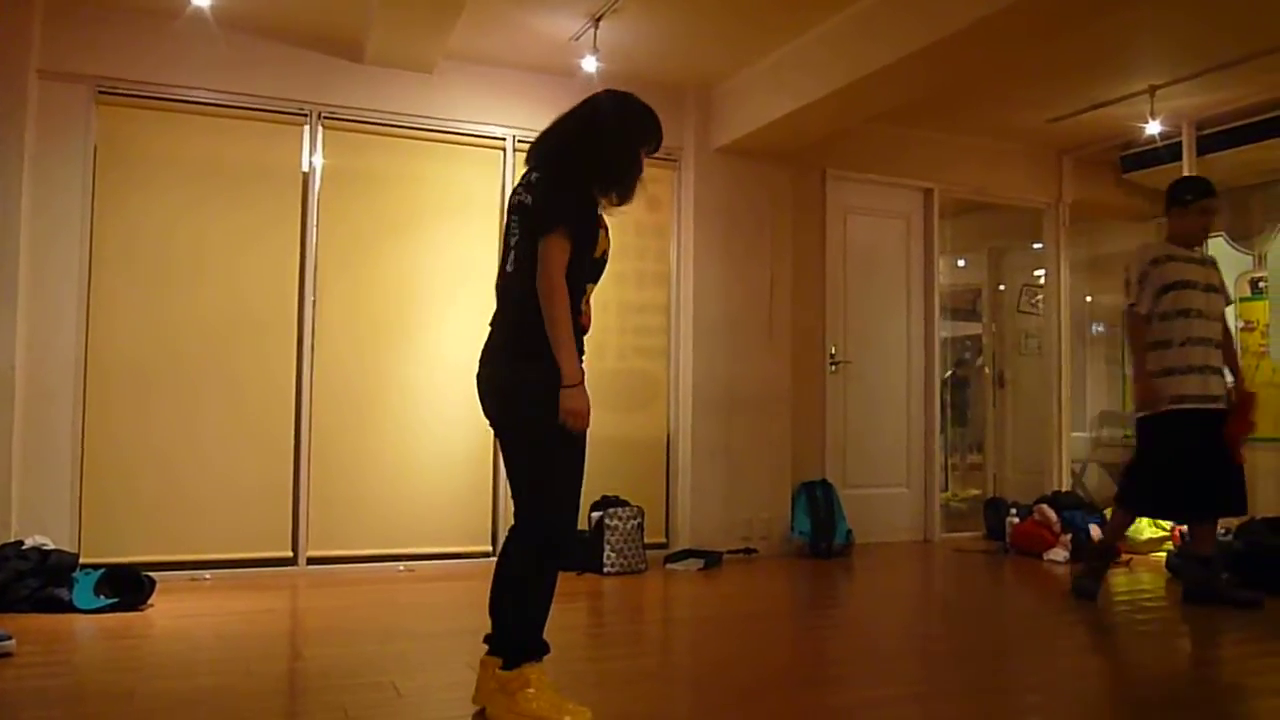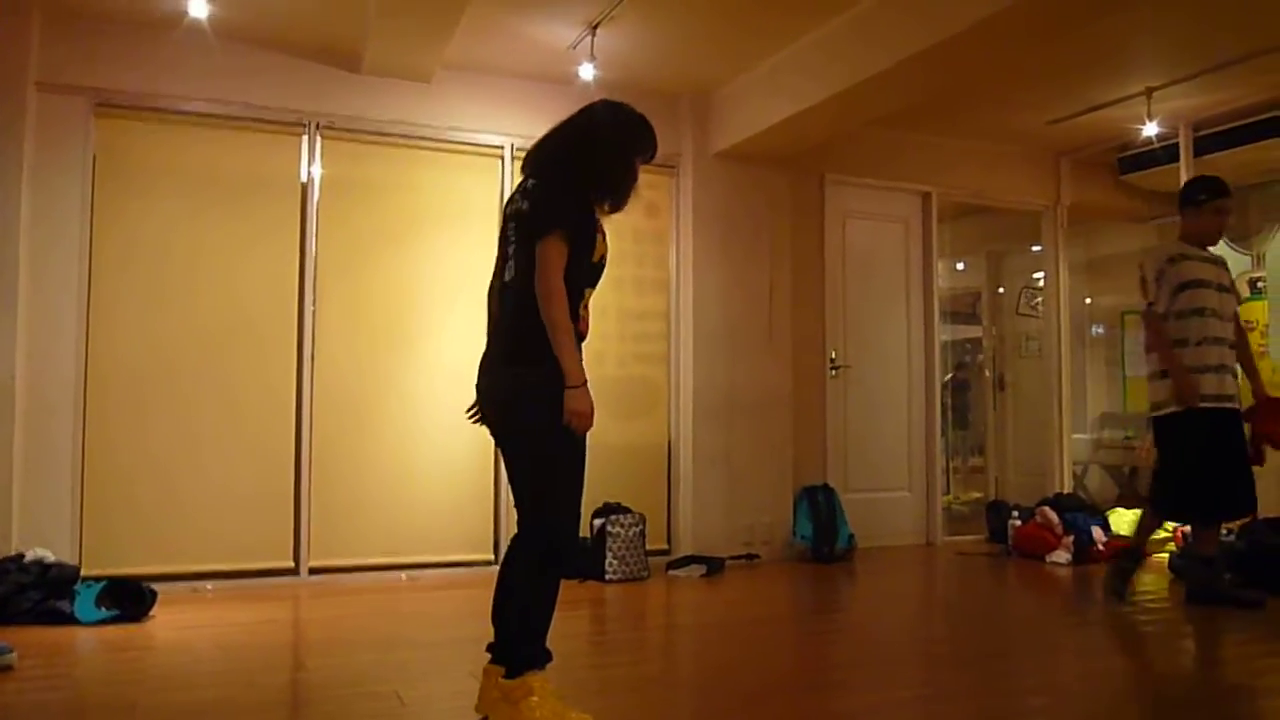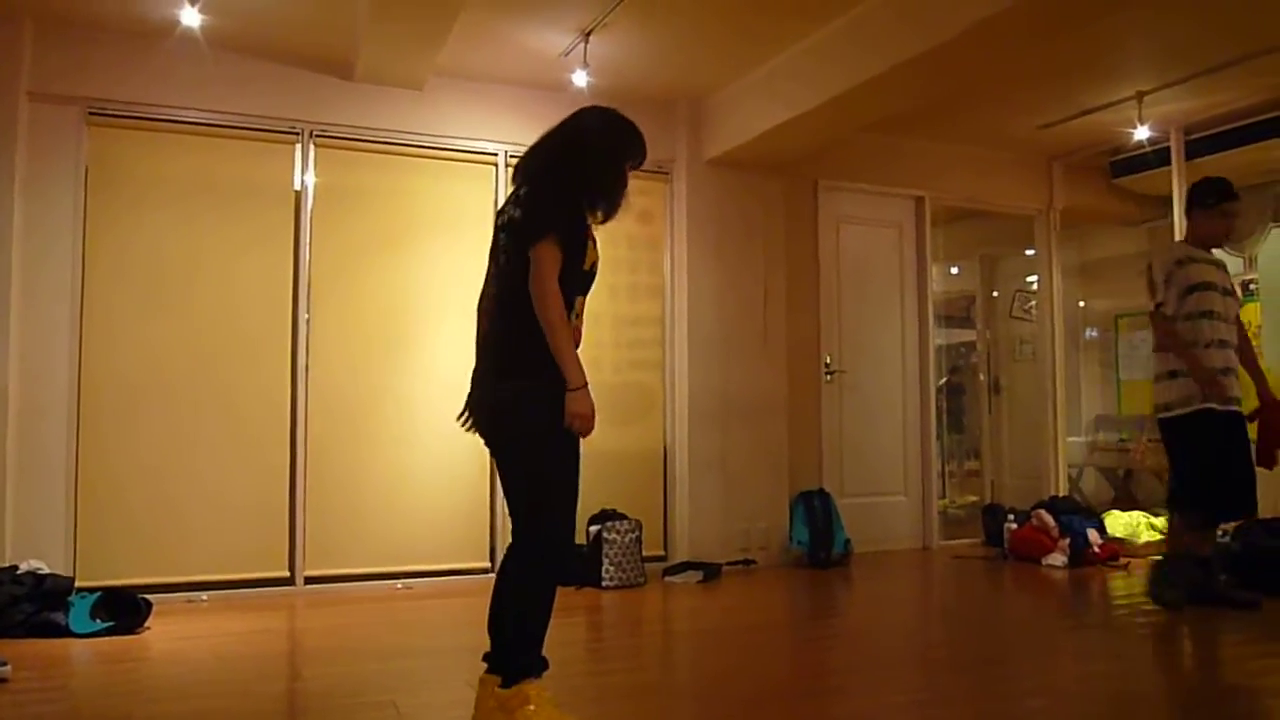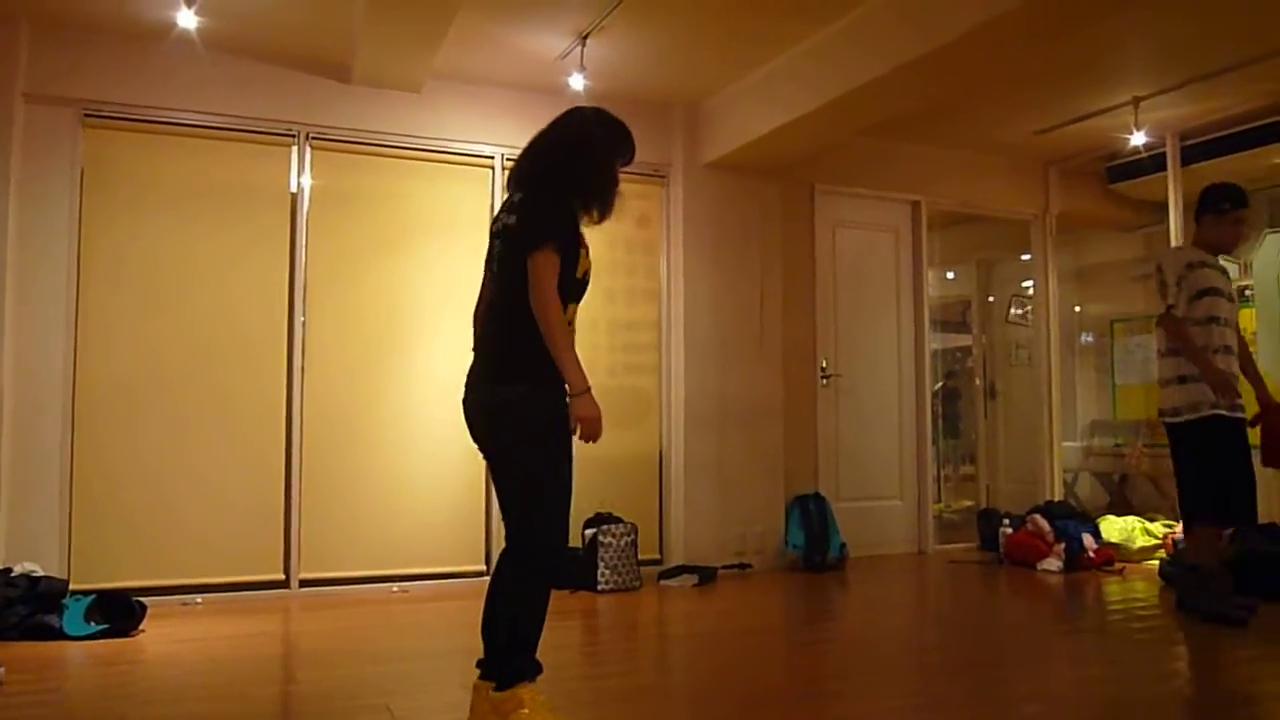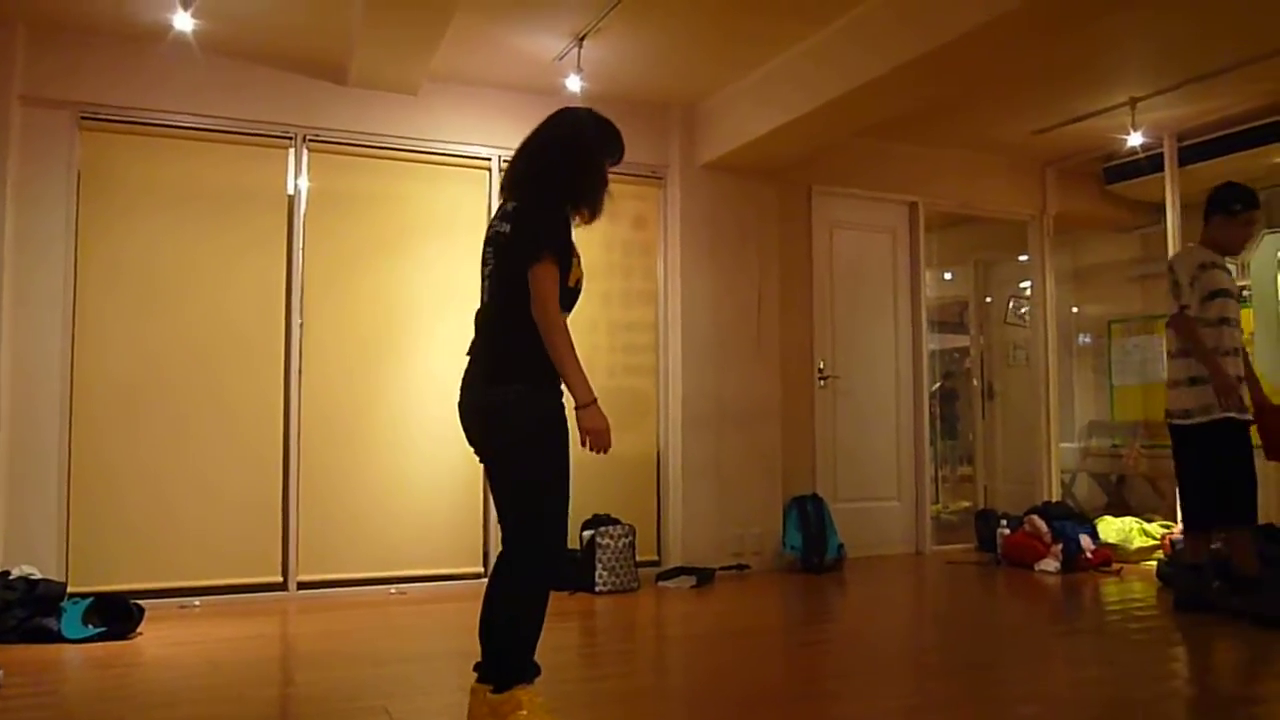
dt=0.1s
person 1, frame 1
left shoulder: (539, 181)
right shoulder: (570, 182)
right elbow: (551, 279)
right wrist: (570, 378)
left hip: (506, 369)
right hip: (536, 375)
left knee: (535, 522)
right knee: (551, 524)
left ankle: (500, 667)
person 1, frame 2
left shoulder: (530, 190)
right shoulder: (567, 188)
left elbow: (501, 288)
right elbow: (550, 283)
right wrist: (575, 380)
left hip: (508, 377)
right hip: (538, 381)
left knee: (536, 530)
right knee: (553, 533)
person 1, frame 3
left shoulder: (522, 199)
right shoulder: (559, 195)
left elbow: (491, 298)
right elbow: (545, 288)
left wrist: (487, 381)
right wrist: (575, 383)
left hip: (501, 385)
right hip: (533, 388)
left knee: (531, 538)
right knee: (548, 540)
person 1, frame 4
left shoulder: (518, 207)
right shoulder: (552, 203)
right elbow: (544, 300)
right wrist: (580, 391)
left hip: (493, 391)
right hip: (525, 395)
left knee: (525, 542)
right knee: (542, 544)
person 1, frame 5
left shoulder: (513, 212)
right shoulder: (545, 209)
right elbow: (545, 310)
right wrist: (586, 399)
left hip: (488, 394)
right hip: (522, 398)
left knee: (523, 545)
right knee: (540, 547)
person 2, frame 1
left shoulder: (1209, 265)
right shoulder: (1150, 259)
left elbow: (1221, 328)
right elbow: (1136, 321)
left wrist: (1238, 379)
right wrist: (1142, 377)
left hip: (1210, 394)
right hip: (1163, 396)
left knee: (1213, 485)
right knee: (1147, 483)
left ankle: (1203, 575)
right ankle: (1098, 560)
person 2, frame 2
left shoulder: (1219, 266)
right shoulder: (1163, 258)
left elbow: (1235, 328)
right elbow: (1153, 321)
left wrist: (1256, 382)
right wrist: (1179, 373)
left hip: (1222, 394)
right hip: (1177, 396)
left knee: (1222, 486)
right knee: (1177, 483)
left ankle: (1207, 575)
right ankle: (1128, 558)
person 2, frame 3
left shoulder: (1219, 268)
right shoulder: (1169, 259)
left elbow: (1236, 331)
right elbow: (1162, 322)
left wrist: (1262, 385)
right wrist: (1199, 370)
left hip: (1223, 396)
right hip: (1185, 396)
left knee: (1226, 487)
right knee: (1199, 485)
left ankle: (1202, 575)
right ankle: (1171, 570)
person 2, frame 4
left shoulder: (1220, 272)
right shoulder: (1179, 261)
left elbow: (1234, 337)
right elbow: (1172, 322)
left wrist: (1263, 392)
right wrist: (1212, 371)
left hip: (1221, 401)
right hip: (1192, 400)
left knee: (1216, 494)
right knee: (1215, 492)
left ankle: (1199, 582)
right ankle: (1207, 584)
person 2, frame 5
left shoulder: (1223, 272)
right shoulder: (1189, 261)
right elbow: (1183, 323)
left wrist: (1258, 393)
right wrist: (1219, 376)
left hip: (1226, 403)
right hip: (1201, 403)
left knee: (1213, 496)
right knee: (1224, 495)
left ankle: (1195, 583)
right ankle: (1251, 587)
